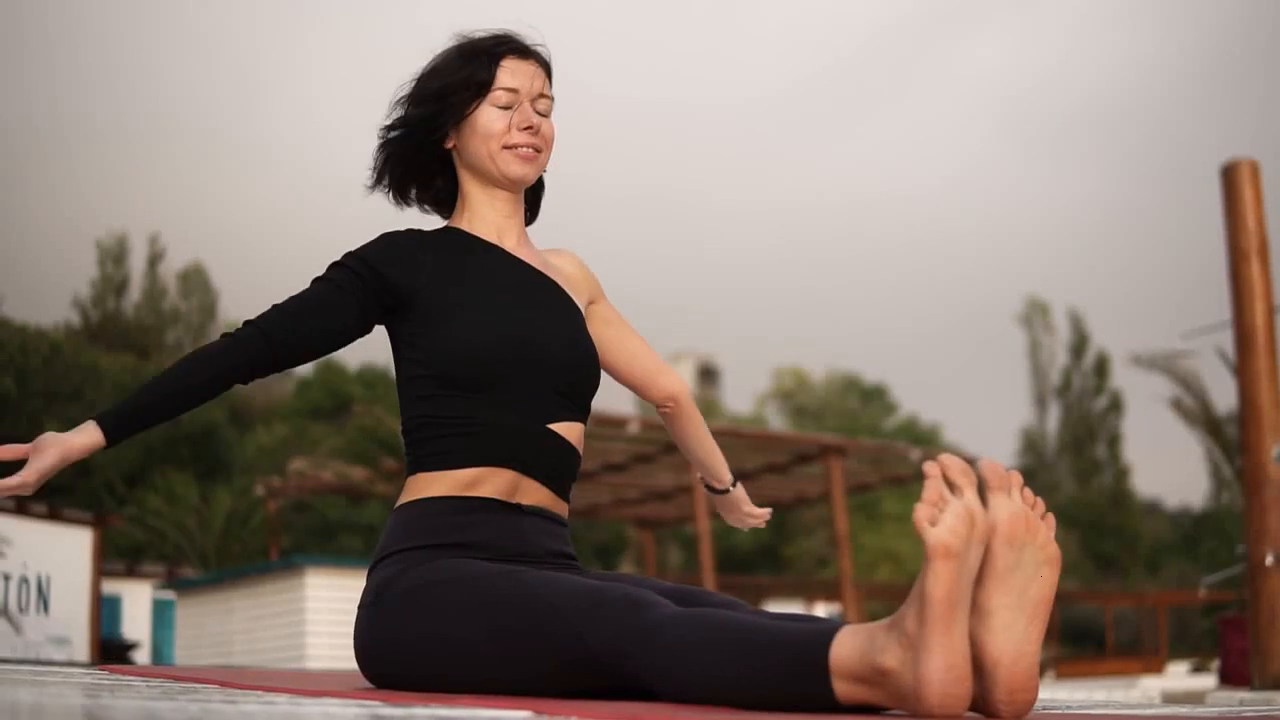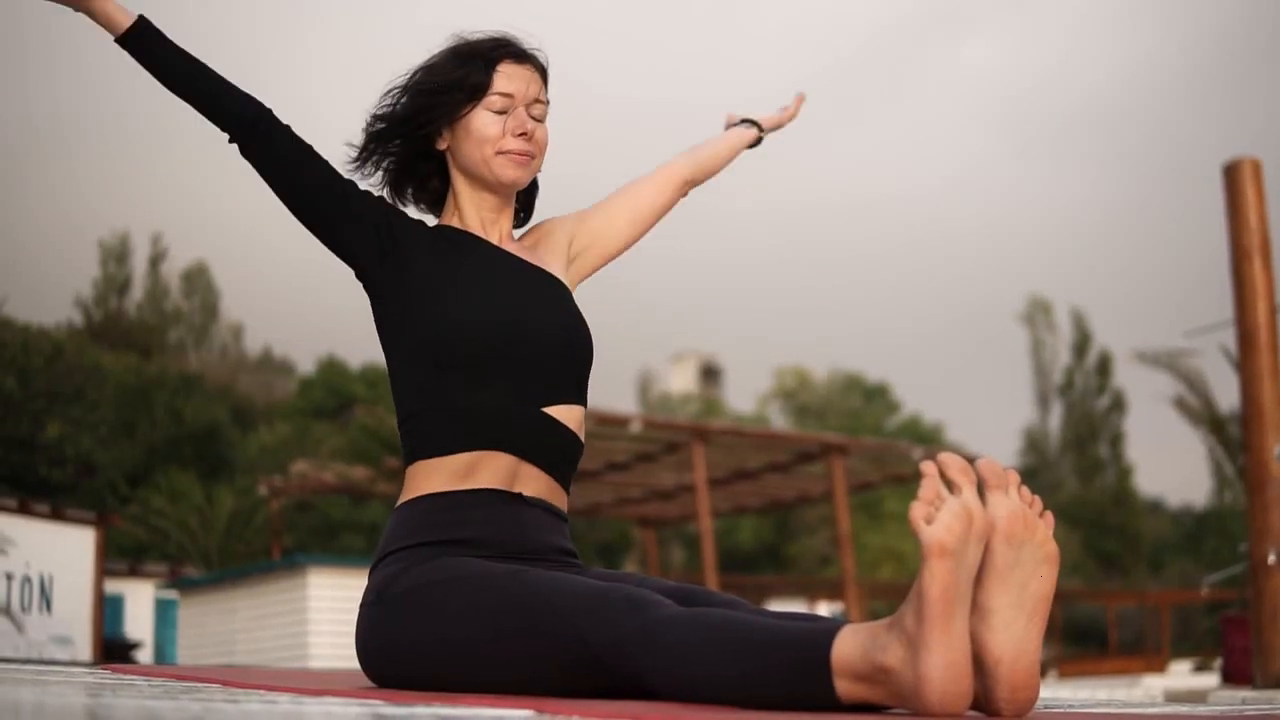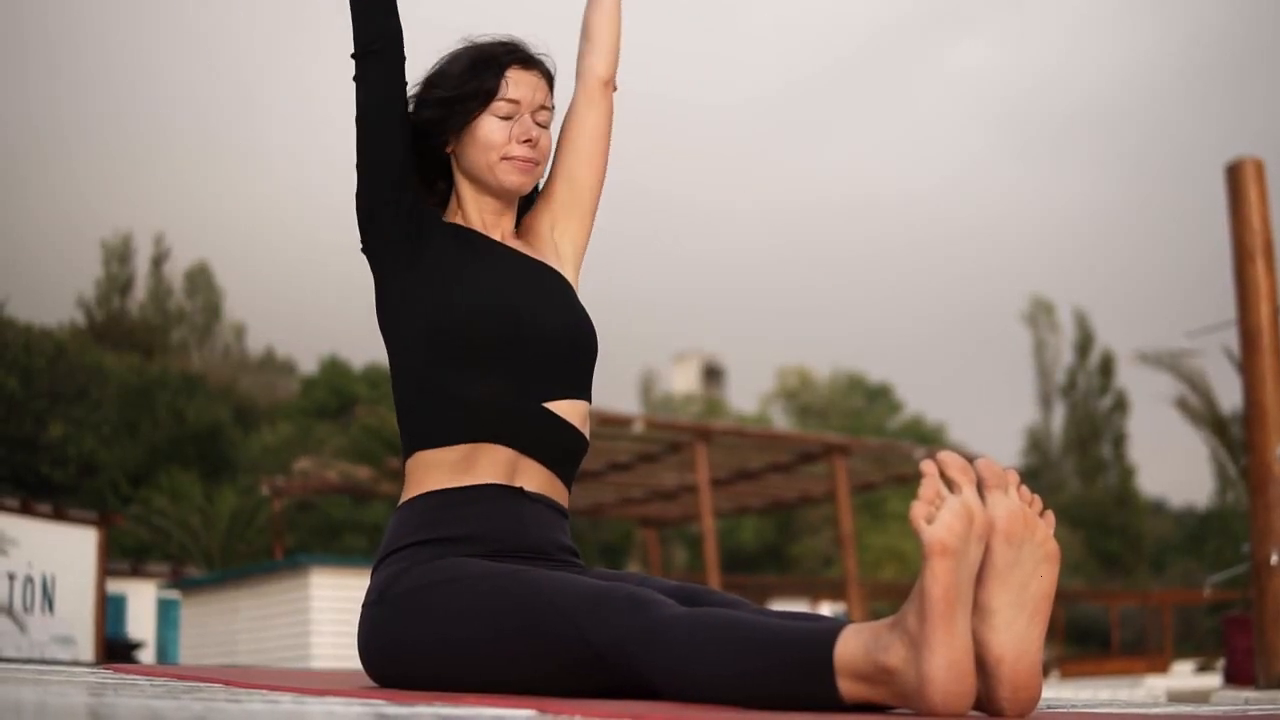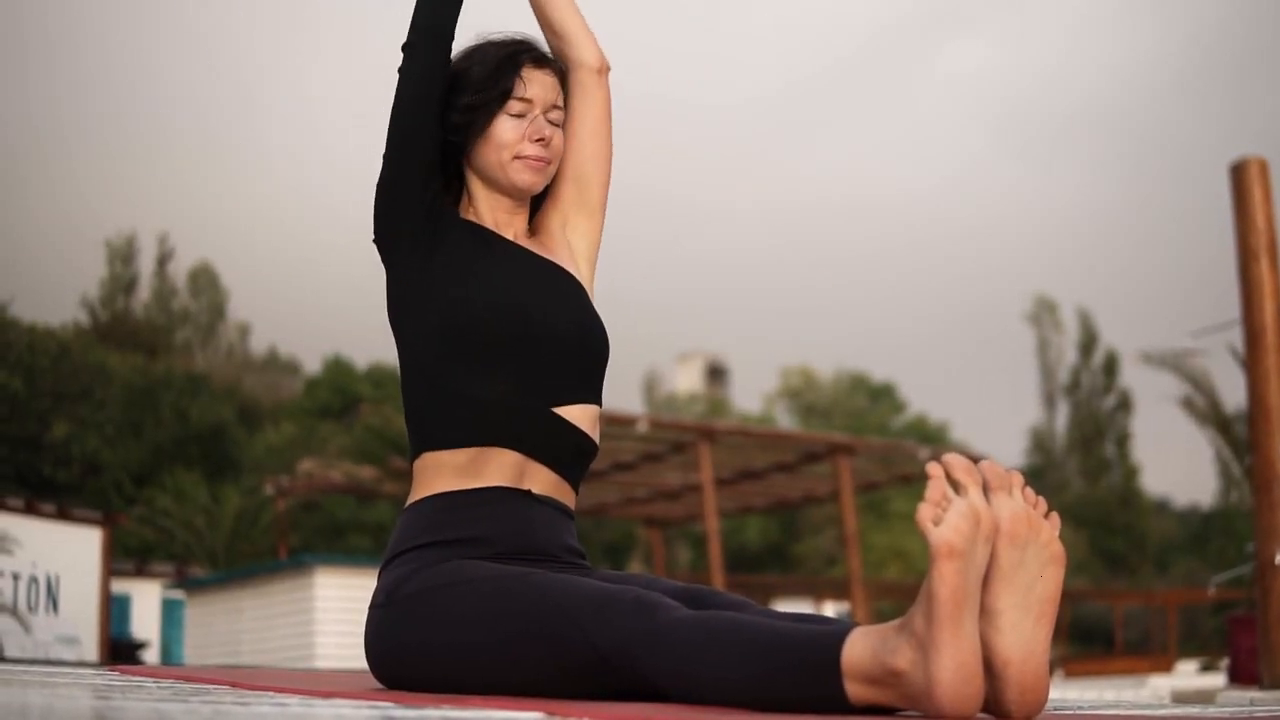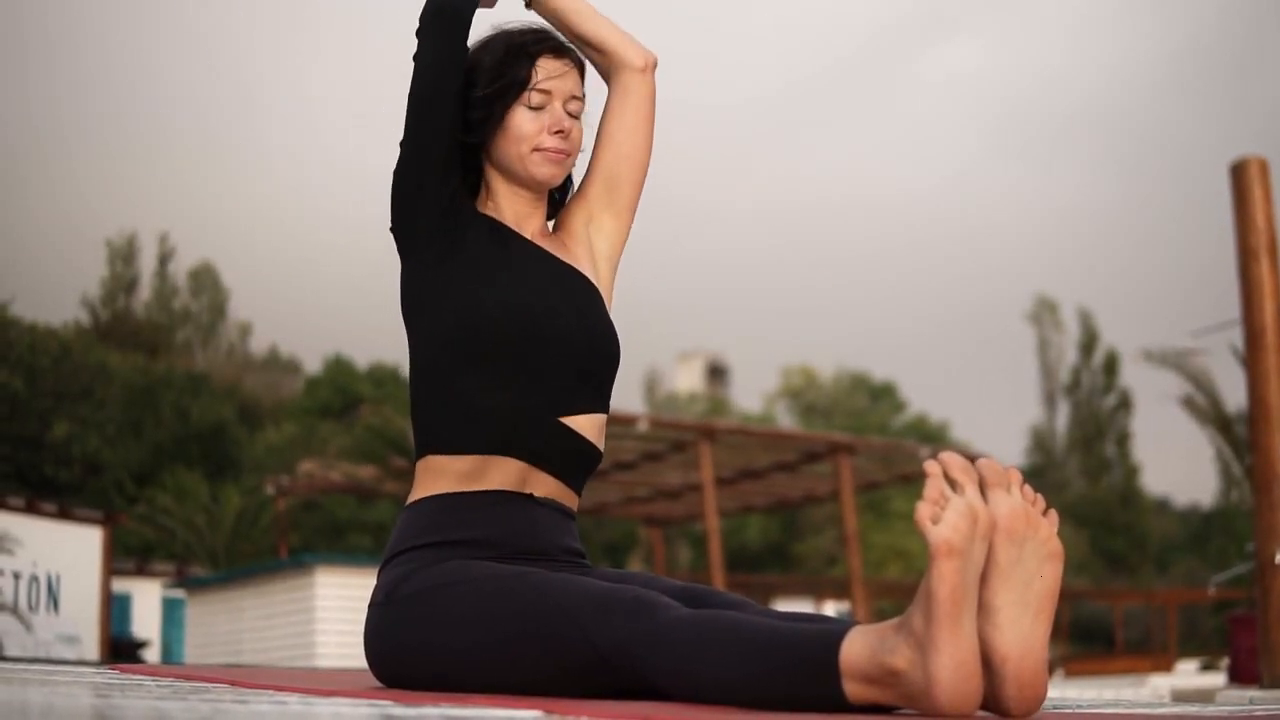
dt=1s
person 1, frame 1
left shoulder: (567, 278)
right shoulder: (407, 264)
left elbow: (669, 389)
right elbow: (250, 350)
left wrist: (725, 489)
right wrist: (88, 431)
left hip: (546, 567)
right hip: (434, 578)
left knee: (708, 617)
right knee: (640, 626)
person 1, frame 2
left shoulder: (551, 257)
right shoulder: (400, 245)
left elbow: (672, 175)
right elbow: (264, 136)
left wrist: (747, 130)
left hip: (547, 562)
right hip: (429, 577)
left knee: (710, 617)
right knee: (630, 630)
person 1, frame 3
left shoulder: (550, 249)
right shoulder: (409, 244)
left elbow: (598, 78)
right elbow: (378, 65)
left hip: (543, 564)
right hip: (436, 576)
left knee: (717, 616)
right knee: (637, 627)
left ankle: (969, 640)
right ankle: (893, 660)
person 1, frame 4
left shoulder: (564, 246)
right shoulder: (422, 240)
left elbow: (589, 64)
left hip: (551, 564)
right hip: (441, 580)
left knee: (719, 617)
right knee: (643, 628)
left ankle: (982, 648)
right ankle: (899, 662)
person 1, frame 5
left shoulder: (585, 244)
right shoulder: (437, 231)
left elbow: (634, 63)
left hip: (552, 564)
right hip: (441, 581)
left knee: (722, 617)
right knee: (638, 626)
left ankle: (980, 645)
right ankle: (899, 662)
